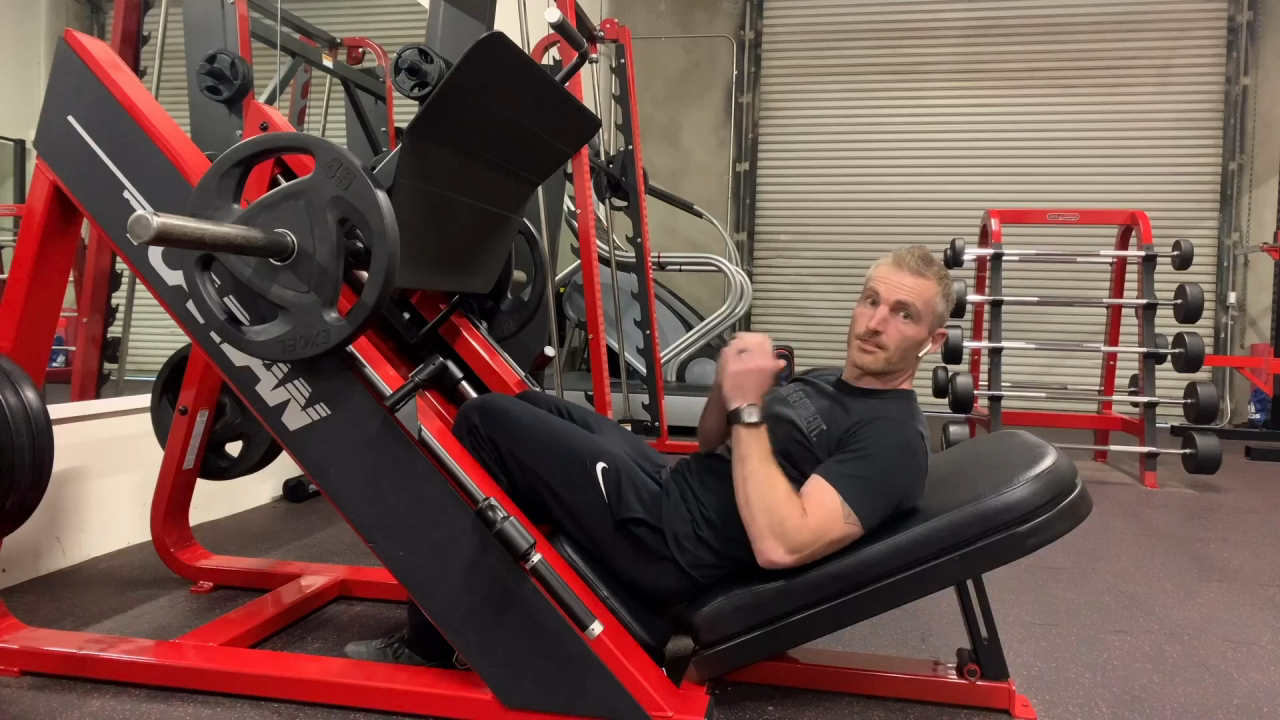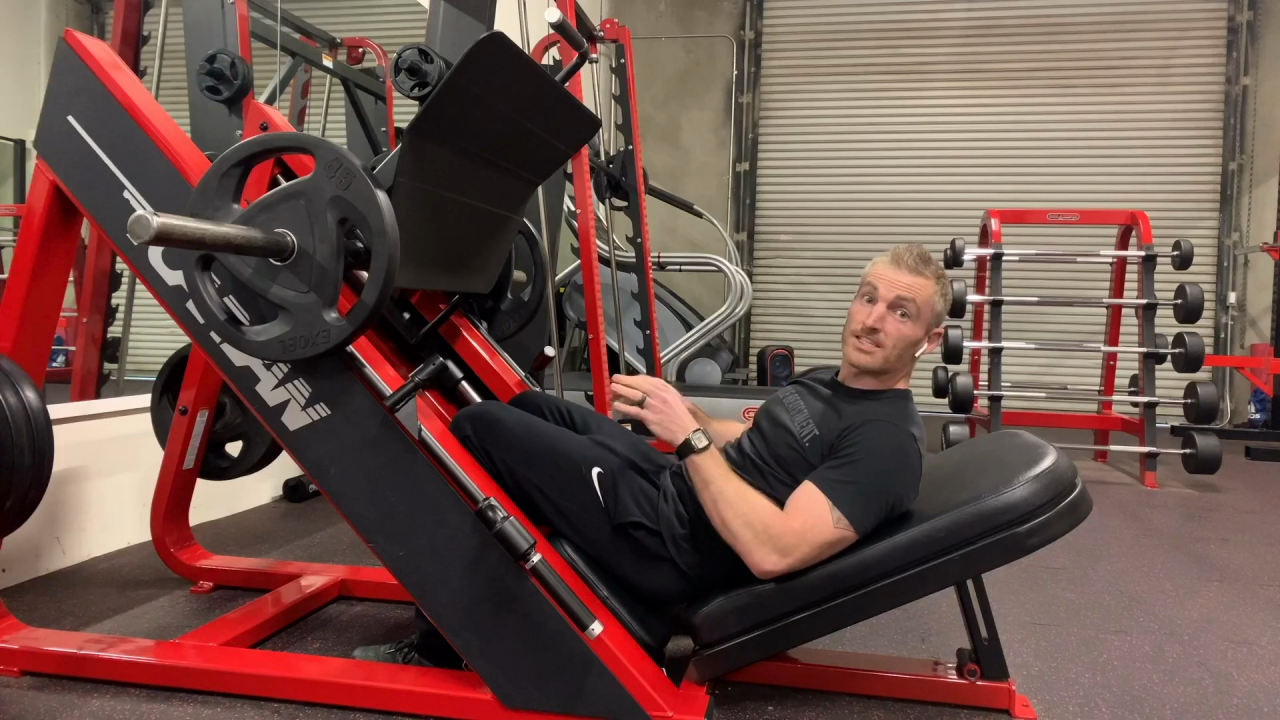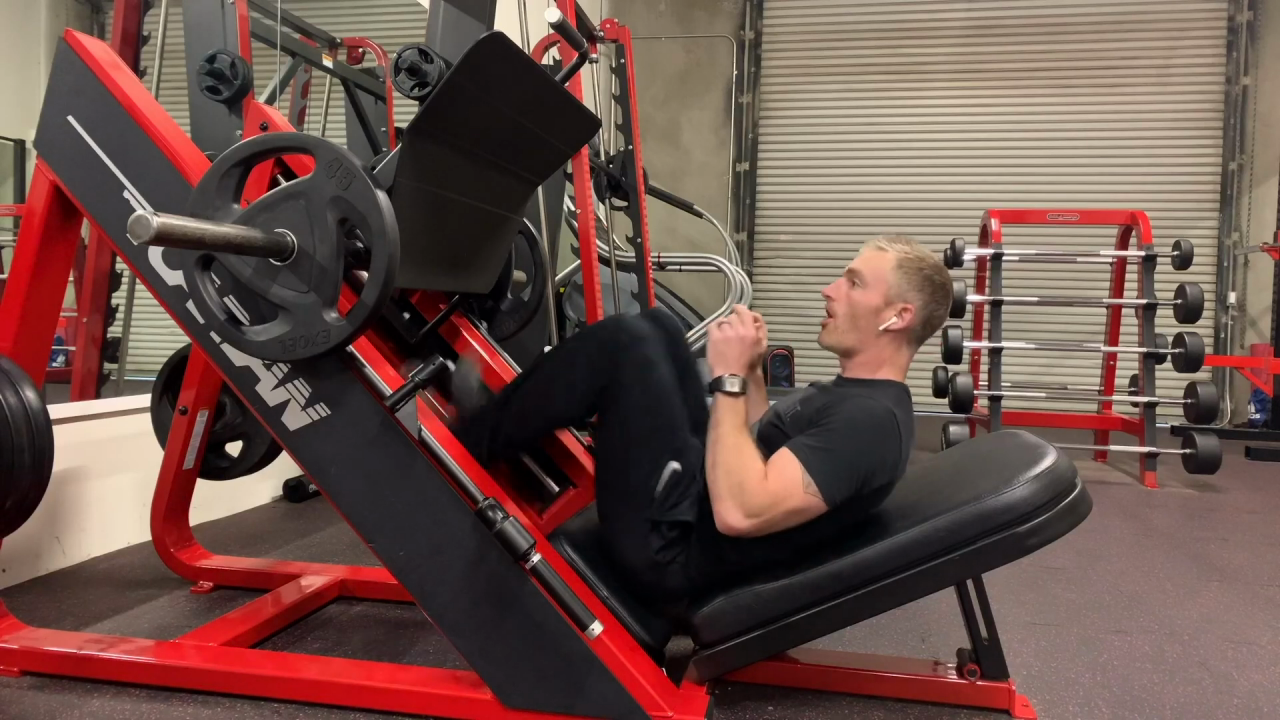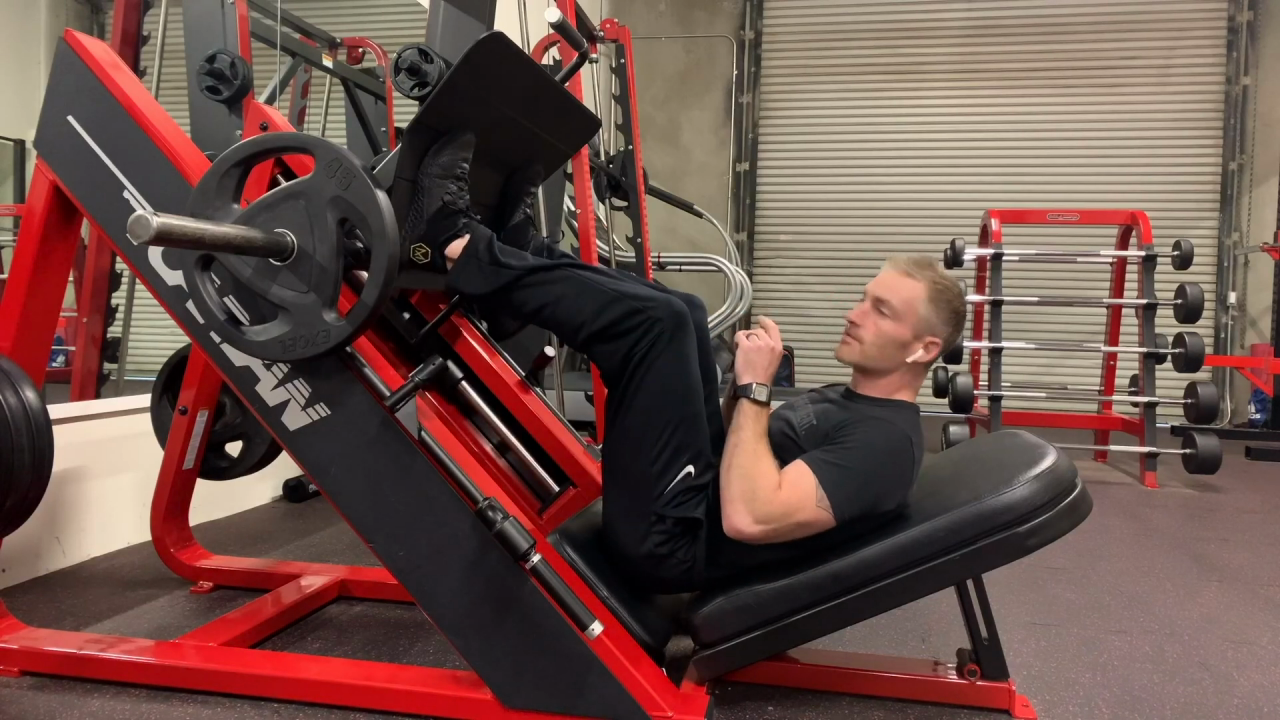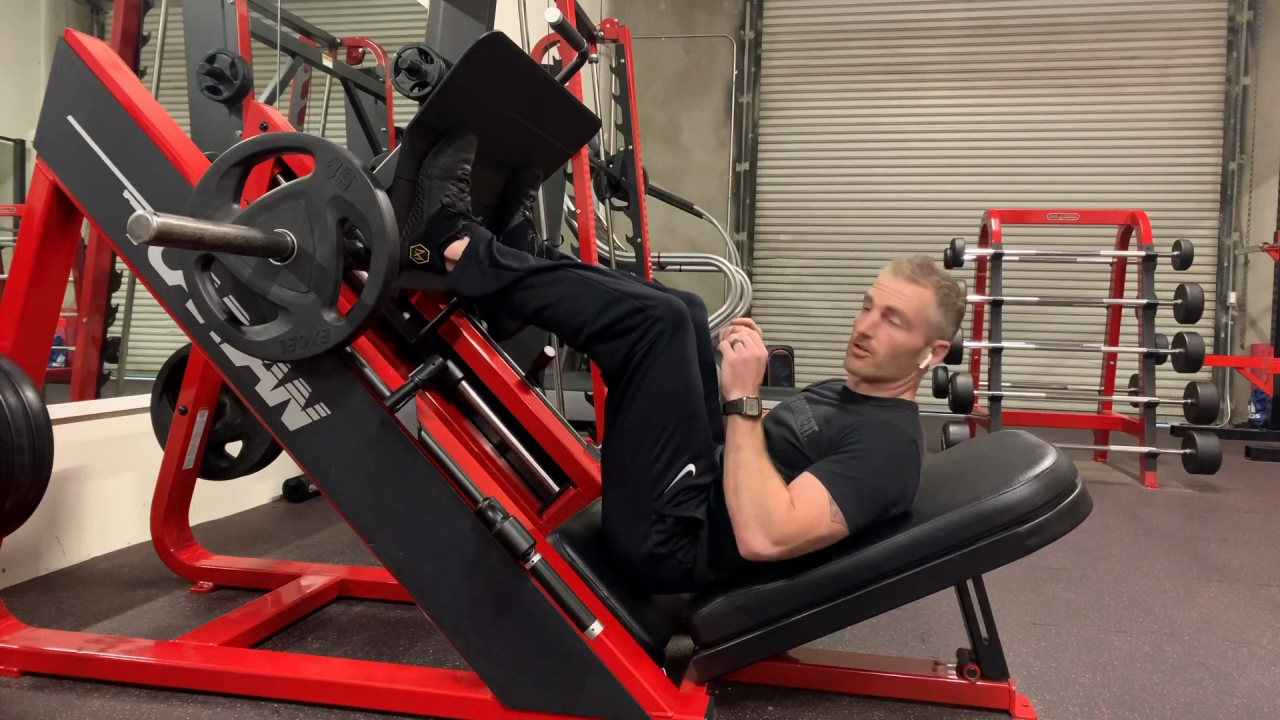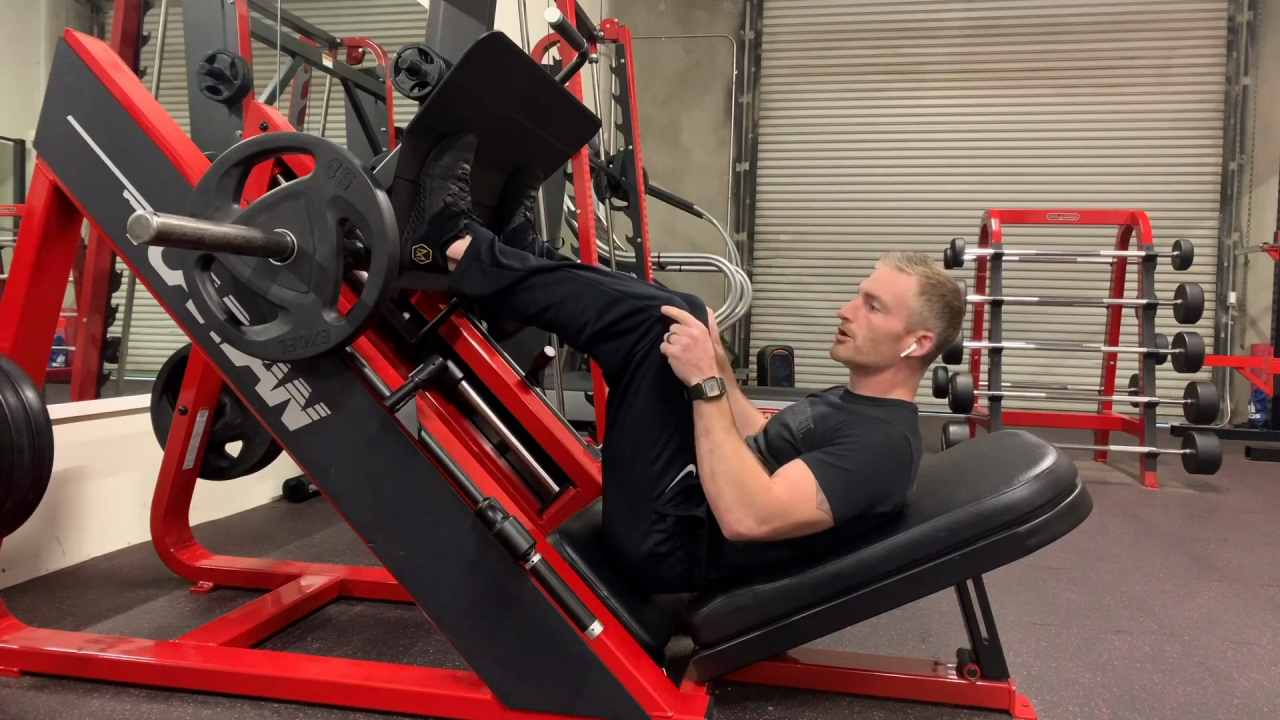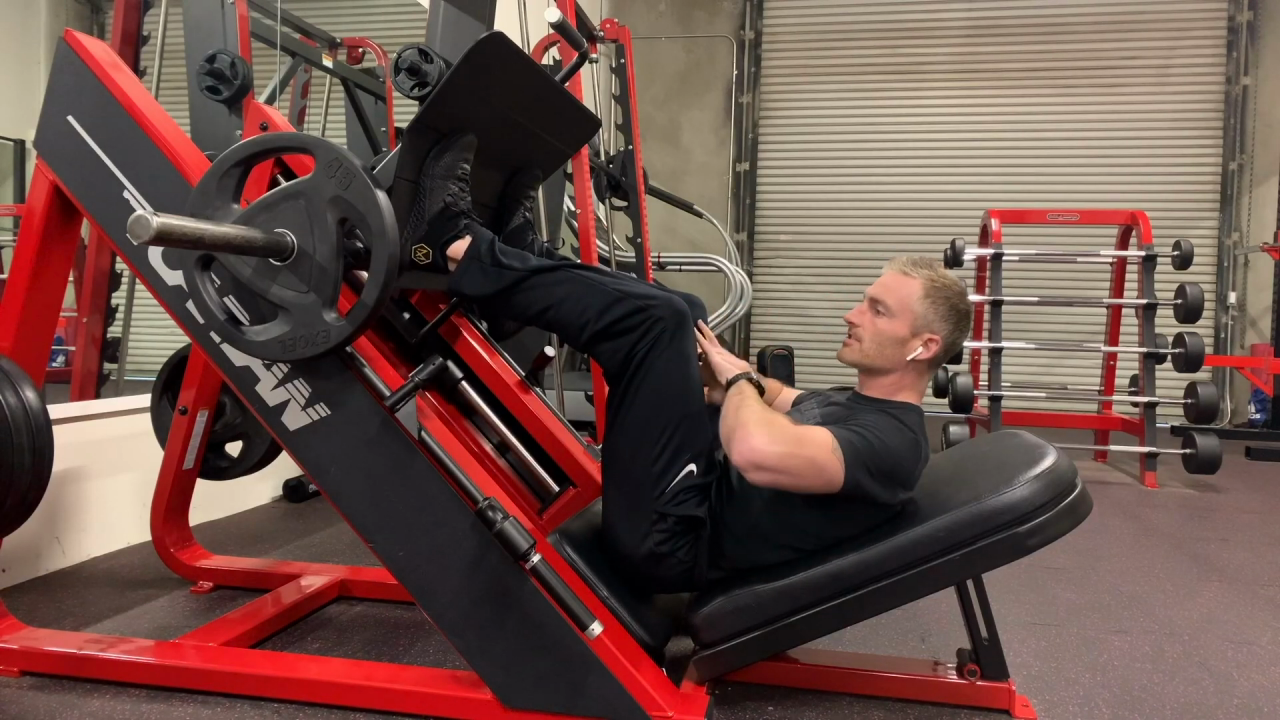
dt=0.7s
person 1, frame 1
left shoulder: (893, 439)
right shoulder: (829, 381)
left elbow: (777, 546)
left wrist: (749, 408)
right wrist: (725, 387)
left hip: (667, 540)
right hip: (672, 485)
left knee: (485, 421)
right knee: (526, 406)
left ankle: (427, 644)
person 1, frame 2
left shoulder: (886, 442)
right shoulder: (828, 382)
left elbow: (771, 553)
left wrist: (689, 436)
right wrist: (681, 410)
left hip: (665, 542)
right hip: (672, 487)
left knee: (478, 430)
right knee: (529, 407)
left ankle: (437, 648)
person 1, frame 3
left shoulder: (869, 421)
right shoulder: (853, 394)
left elbow: (738, 512)
left wrist: (727, 379)
right wrist: (749, 372)
left hip: (672, 548)
left knee: (629, 343)
right knee: (656, 327)
left ankle: (481, 438)
person 1, frame 4
left shoulder: (885, 441)
right shoulder: (845, 401)
left elbow: (747, 518)
left wrist: (754, 388)
right wrist: (744, 381)
left hip: (670, 538)
right hip: (696, 500)
left knee: (655, 321)
right knee: (677, 315)
left ankle: (454, 244)
right ankle: (518, 246)
person 1, frame 5
left shoulder: (888, 443)
right shoulder: (839, 392)
left elbow: (762, 538)
left wrist: (743, 400)
right wrist: (736, 372)
left hip: (670, 539)
right hip: (700, 498)
left knee: (655, 321)
right knee: (676, 316)
left ankle: (454, 246)
right ankle: (519, 250)
person 1, frame 6
left shoulder: (883, 441)
right shoulder: (852, 404)
left elbow: (746, 518)
left wrist: (704, 382)
right wrist: (718, 366)
left hip: (667, 539)
right hip: (692, 503)
left knee: (654, 323)
right knee: (678, 318)
left ankle: (456, 246)
right ankle: (518, 249)
person 1, frame 7
left shoulder: (890, 439)
right shoulder: (862, 405)
left elbow: (758, 451)
right elbow: (787, 403)
left wrist: (737, 378)
right wrist: (741, 381)
left hip: (668, 537)
right hip: (699, 504)
left knee: (658, 320)
right knee: (679, 320)
left ankle: (458, 246)
right ankle: (518, 250)
